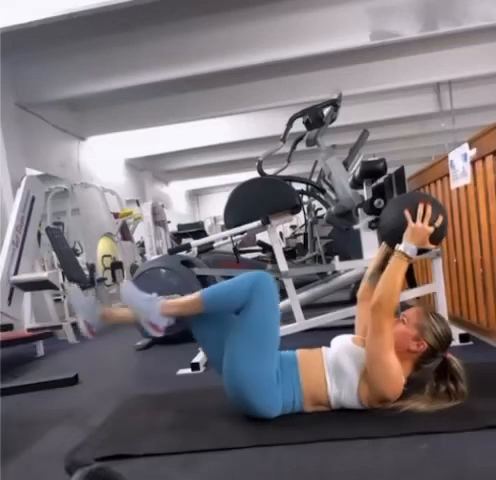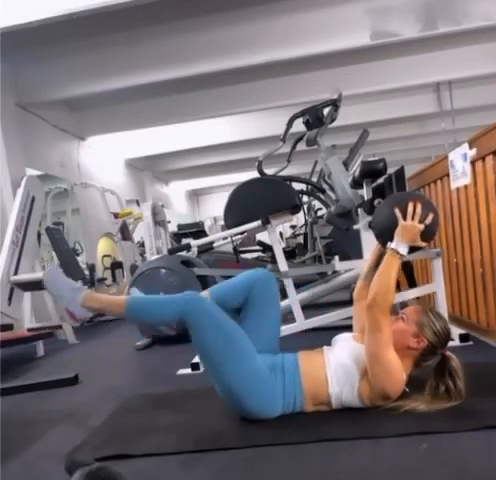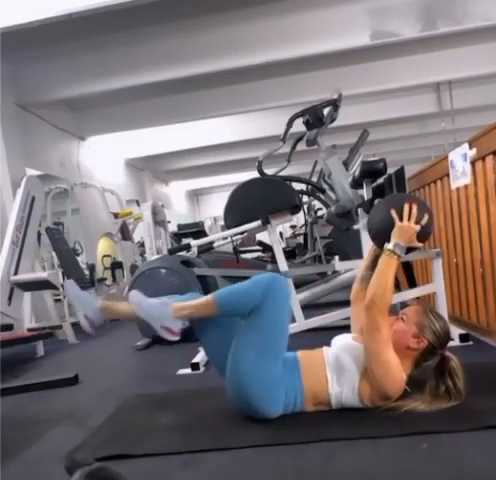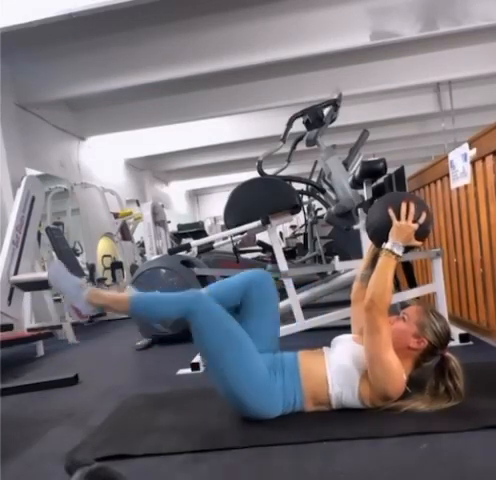
dt=1s
person 1, frame 1
left shoulder: (388, 381)
right shoulder: (373, 352)
left elbow: (378, 310)
right elbow: (366, 298)
left wrist: (407, 249)
right wrist: (387, 246)
left hip: (261, 391)
right hip: (266, 370)
left knee: (260, 283)
right knee: (202, 307)
left ankle: (160, 309)
right ankle: (105, 316)
person 1, frame 2
left shoulder: (389, 379)
right shoulder: (369, 349)
left elbow: (375, 307)
right elbow: (363, 296)
left wrist: (400, 246)
right wrist: (381, 247)
left hip: (259, 393)
right hip: (268, 368)
left knee: (192, 305)
right knee: (260, 279)
left ankle: (87, 301)
right ankle: (170, 317)
person 1, frame 3
left shoulder: (389, 380)
right shoulder: (378, 353)
left elbow: (372, 308)
right elbow: (360, 298)
left wrist: (396, 247)
right wrist: (376, 248)
left hip: (262, 393)
right hip: (266, 371)
left knee: (273, 284)
right knee: (192, 305)
left ankle: (171, 312)
right ankle: (103, 310)
person 1, frame 4
left shoulder: (390, 379)
right shoulder: (369, 348)
left elbow: (373, 308)
right elbow: (360, 298)
left wrist: (395, 248)
right wrist: (375, 247)
left hip: (260, 392)
right hip: (266, 368)
left knee: (195, 303)
right knee: (259, 280)
left ankle: (95, 298)
